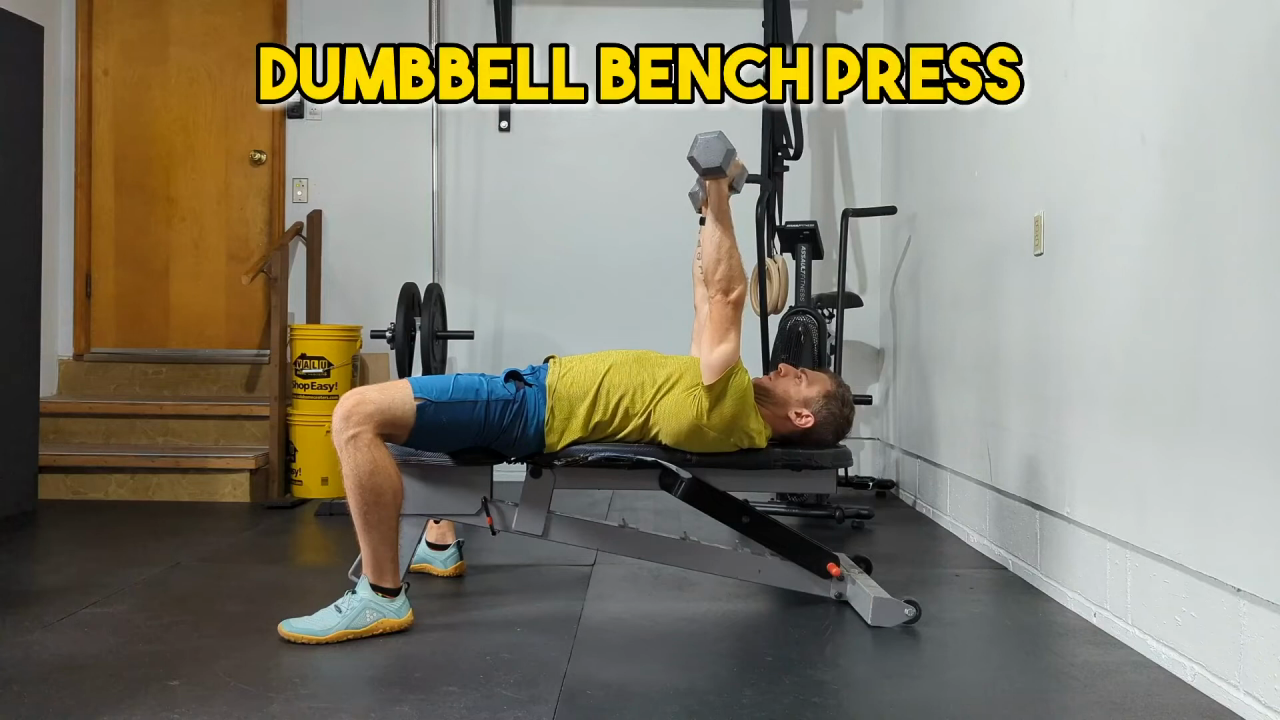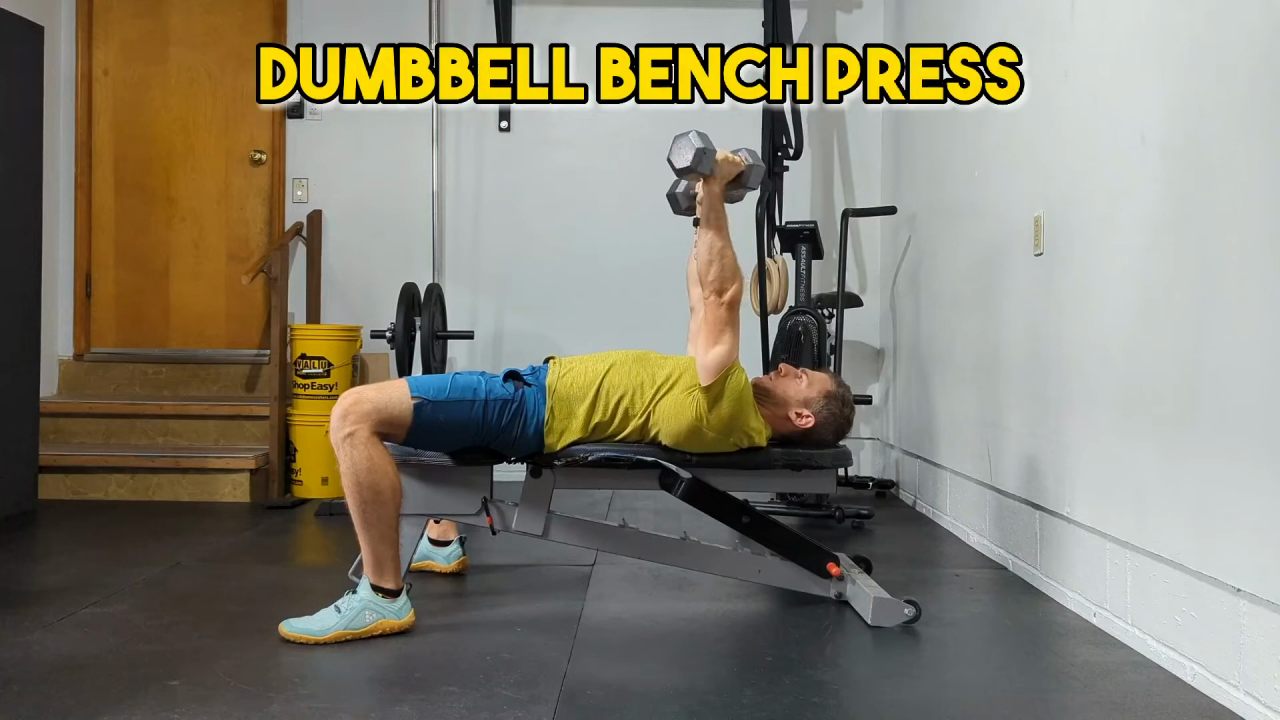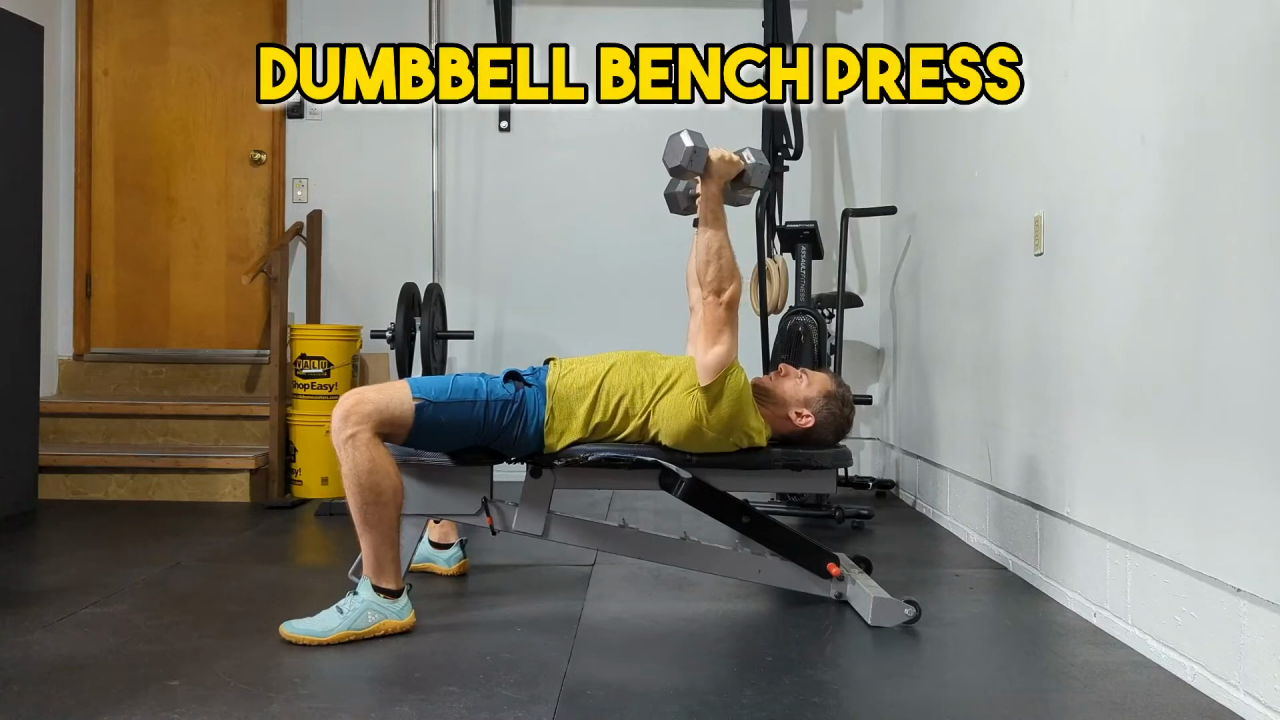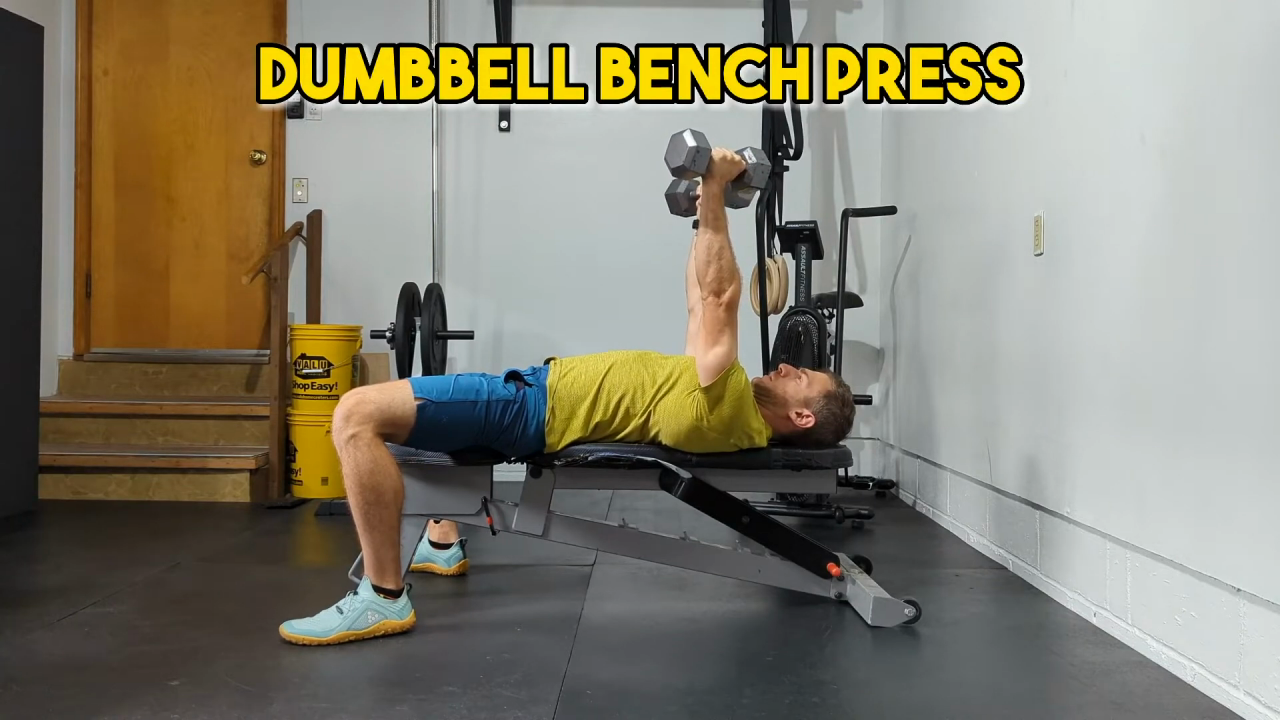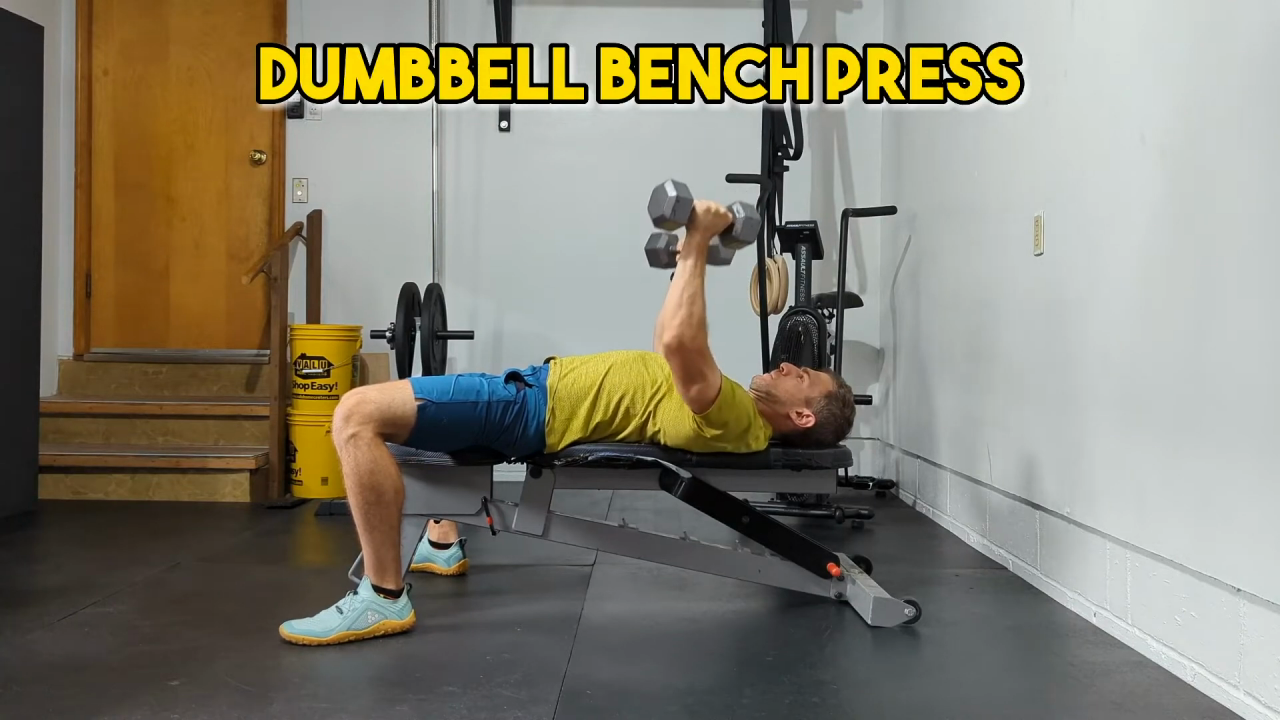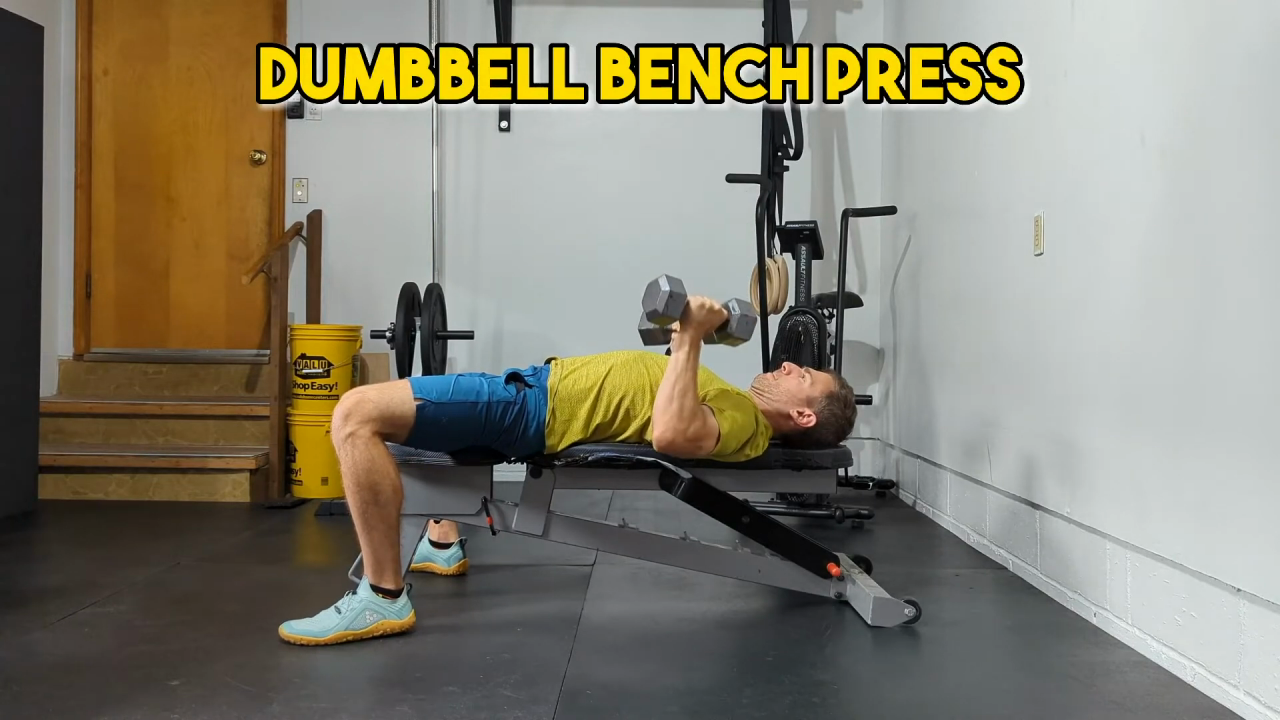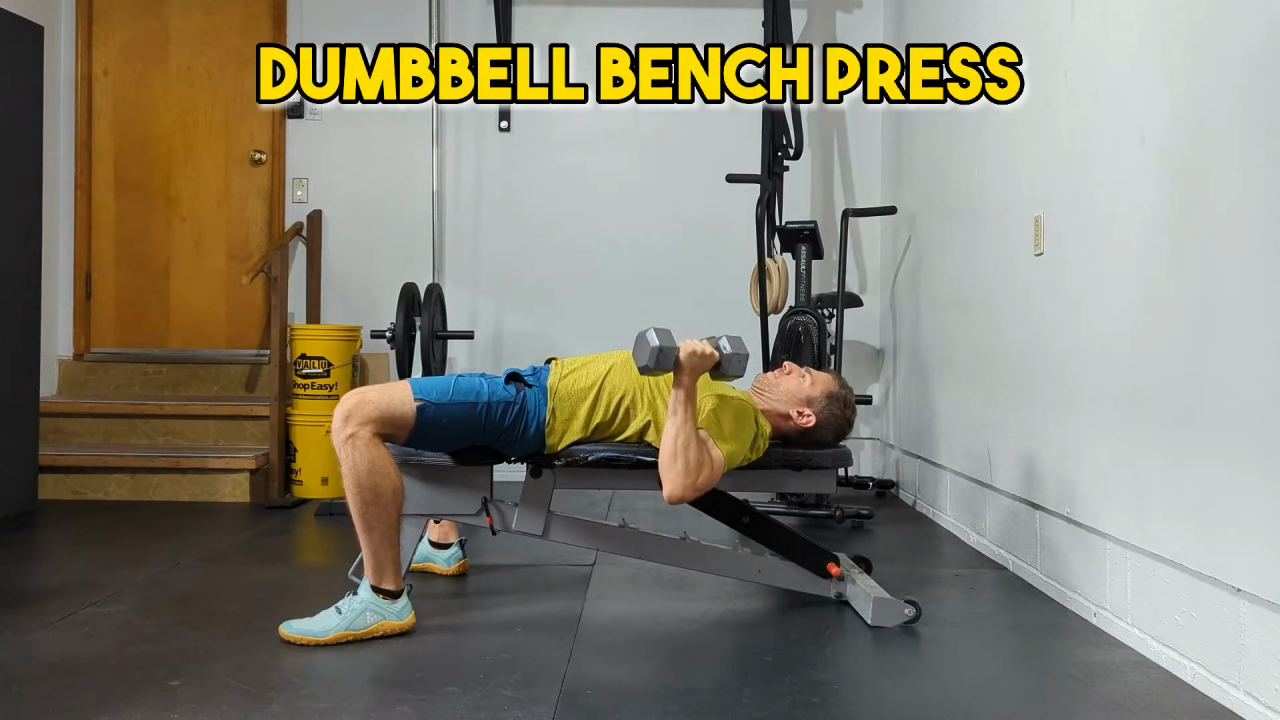
dt=0.5s
person 1, frame 1
left shoulder: (728, 416)
right shoulder: (735, 405)
left elbow: (727, 296)
right elbow: (707, 301)
left wrist: (719, 195)
right wrist: (710, 210)
left hip: (532, 408)
right hip: (545, 385)
left knee: (357, 413)
right knee: (410, 401)
left ankle: (381, 596)
right ankle: (440, 546)
person 1, frame 2
left shoulder: (728, 415)
right shoulder: (735, 403)
left elbow: (722, 297)
right elbow: (704, 303)
left wrist: (713, 195)
right wrist: (707, 207)
left hip: (531, 408)
right hip: (542, 384)
left knee: (355, 413)
right knee: (406, 399)
left ankle: (382, 595)
right ankle: (442, 543)
person 1, frame 3
left shoulder: (728, 415)
right shoulder: (733, 405)
left elbow: (721, 296)
right elbow: (702, 301)
left wrist: (712, 193)
right wrist: (705, 208)
left hip: (530, 409)
right hip: (544, 385)
left knee: (356, 414)
right knee: (414, 399)
left ankle: (383, 597)
right ankle: (442, 543)
person 1, frame 4
left shoulder: (730, 418)
right shoulder: (738, 408)
left elbow: (720, 299)
right elbow: (703, 305)
left wrist: (714, 194)
right wrist: (708, 210)
left hip: (534, 409)
left knee: (358, 415)
right knee: (411, 403)
left ankle: (383, 597)
right ankle: (442, 543)
person 1, frame 5
left shoulder: (734, 423)
right shoulder: (739, 409)
left elbow: (677, 343)
right elbow: (680, 341)
left wrist: (696, 247)
right wrist: (691, 252)
left hip: (533, 408)
right hip: (544, 386)
left knee: (359, 415)
right knee: (417, 397)
left ankle: (384, 598)
right ankle: (441, 547)
person 1, frame 6
left shoulder: (742, 426)
right shoulder: (739, 410)
left elbow: (670, 434)
left wrist: (690, 336)
right wrist: (688, 334)
left hip: (537, 408)
right hip: (546, 385)
left knee: (358, 414)
right knee: (416, 404)
left ankle: (384, 597)
right ankle: (442, 546)
person 1, frame 7
left shoulder: (740, 424)
right shoulder: (737, 407)
left elbow: (679, 486)
left wrist: (684, 383)
right wrist: (690, 374)
left hip: (534, 407)
right hip: (544, 384)
left knee: (358, 415)
right knee: (420, 400)
left ankle: (383, 598)
right ankle: (441, 544)
